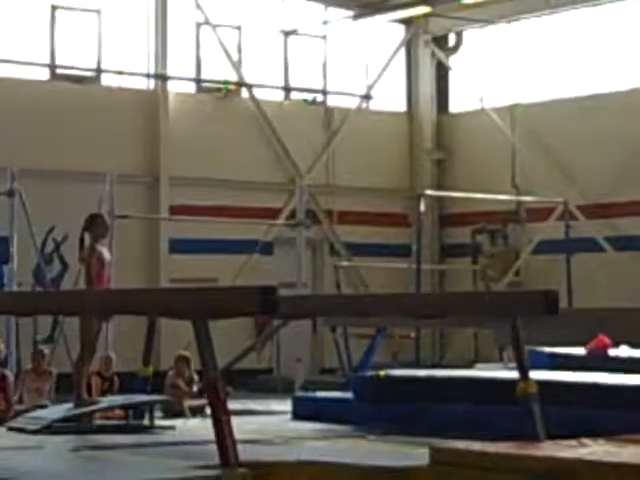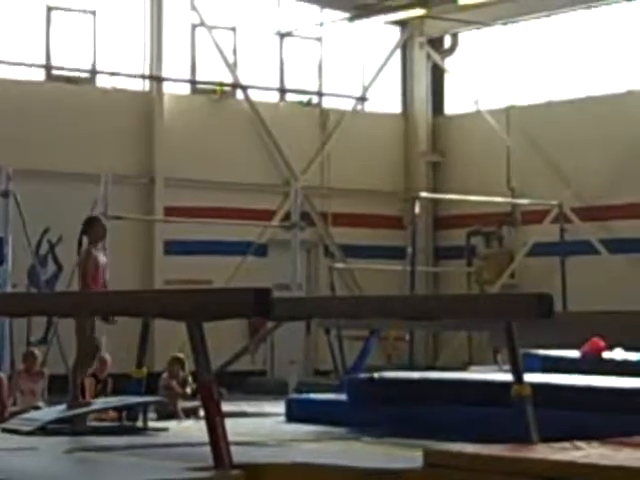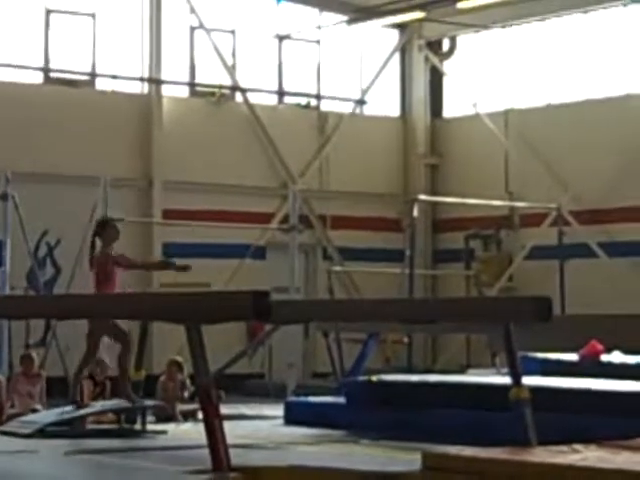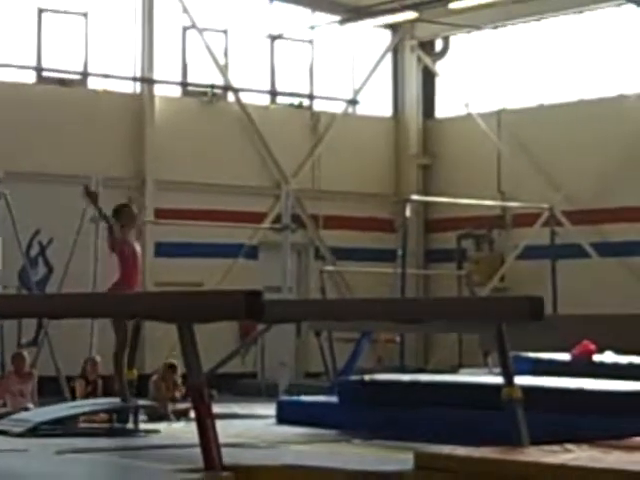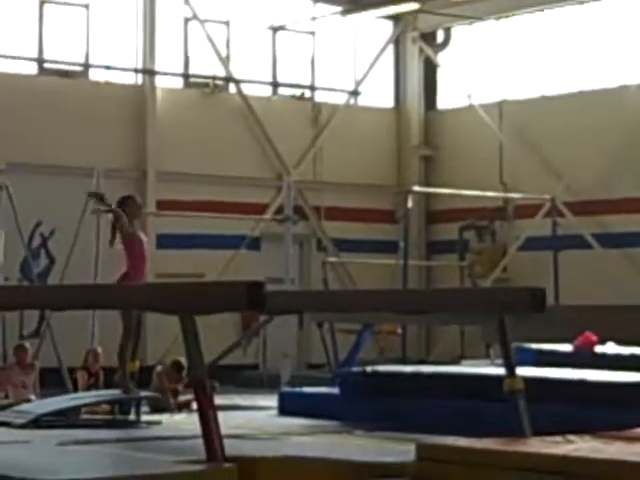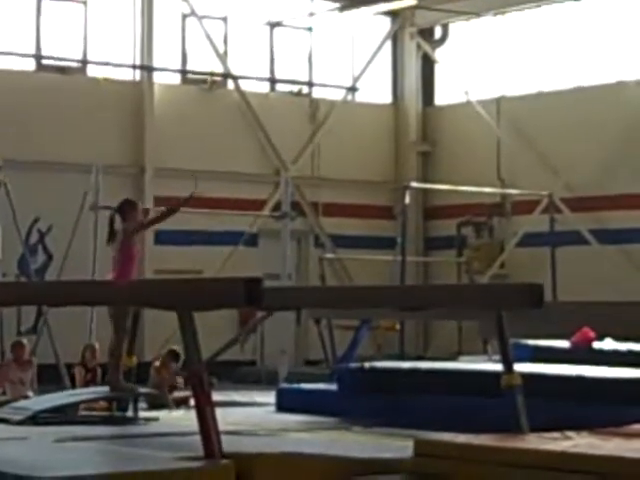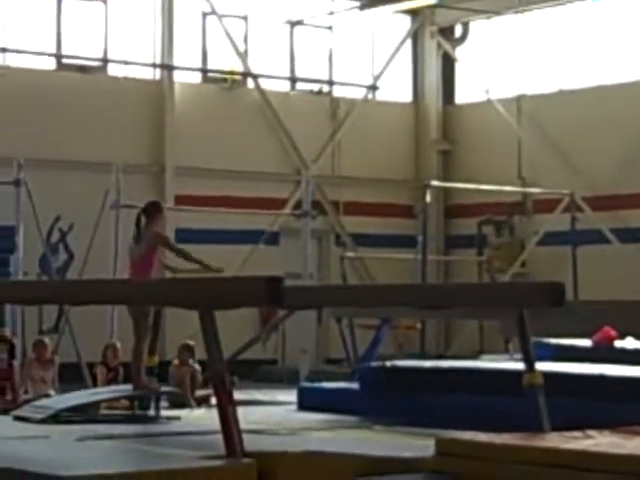
dt=0.5s
person 1, frame 1
left shoulder: (104, 250)
right shoulder: (93, 250)
right elbow: (91, 281)
left knee: (90, 350)
right knee: (86, 350)
left ankle: (82, 393)
right ankle: (79, 394)
person 1, frame 2
left shoulder: (101, 254)
right shoulder: (88, 254)
right elbow: (87, 285)
left knee: (85, 351)
right knee: (89, 350)
left ankle: (76, 395)
right ankle: (75, 395)
person 1, frame 3
left shoulder: (110, 254)
right shoulder: (102, 254)
left elbow: (137, 264)
right elbow: (131, 264)
left wrist: (166, 265)
right wrist: (163, 265)
left knee: (91, 353)
right knee: (125, 341)
right ankle: (124, 387)
person 1, frame 4
left shoulder: (131, 237)
right shoulder: (120, 237)
left elbow: (131, 224)
right elbow: (110, 222)
left wrist: (132, 210)
right wrist: (96, 205)
left hip: (129, 294)
right hip: (120, 294)
left knee: (125, 340)
right knee: (122, 341)
left ankle: (121, 383)
right ankle: (121, 386)
person 1, frame 5
left shoulder: (134, 229)
right shoulder: (126, 229)
right elbow: (119, 217)
right wrist: (107, 204)
left hip: (136, 285)
right hip: (128, 285)
left knee: (133, 331)
right knee: (129, 331)
left ankle: (124, 374)
right ankle: (124, 376)
person 1, frame 6
left shoulder: (119, 232)
right shoulder: (130, 230)
right elbow: (159, 218)
right wrist: (183, 203)
left knee: (118, 333)
right knee: (121, 334)
left ankle: (113, 376)
right ankle: (116, 378)
person 1, frame 7
left shoulder: (140, 234)
right shoulder: (155, 235)
right elbow: (180, 253)
left wrist: (169, 268)
right wrist: (206, 266)
left knee: (142, 334)
right knee: (141, 334)
left ankle: (139, 376)
right ankle: (138, 378)
